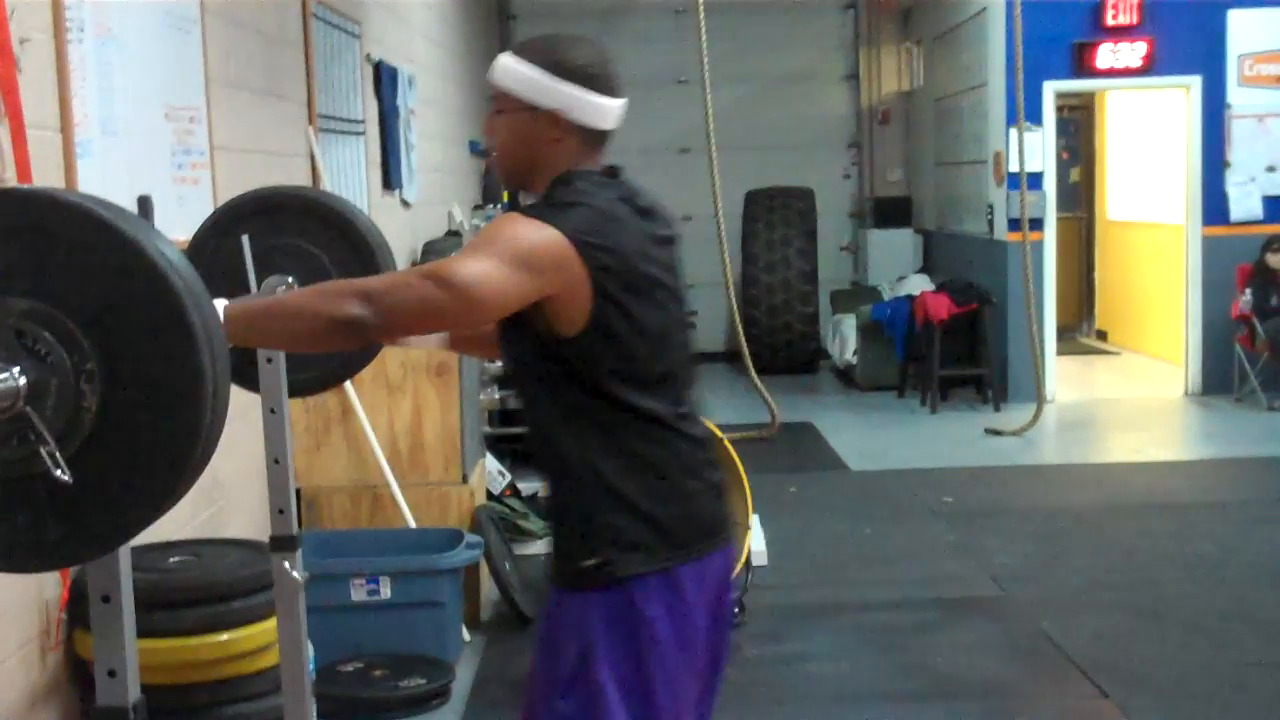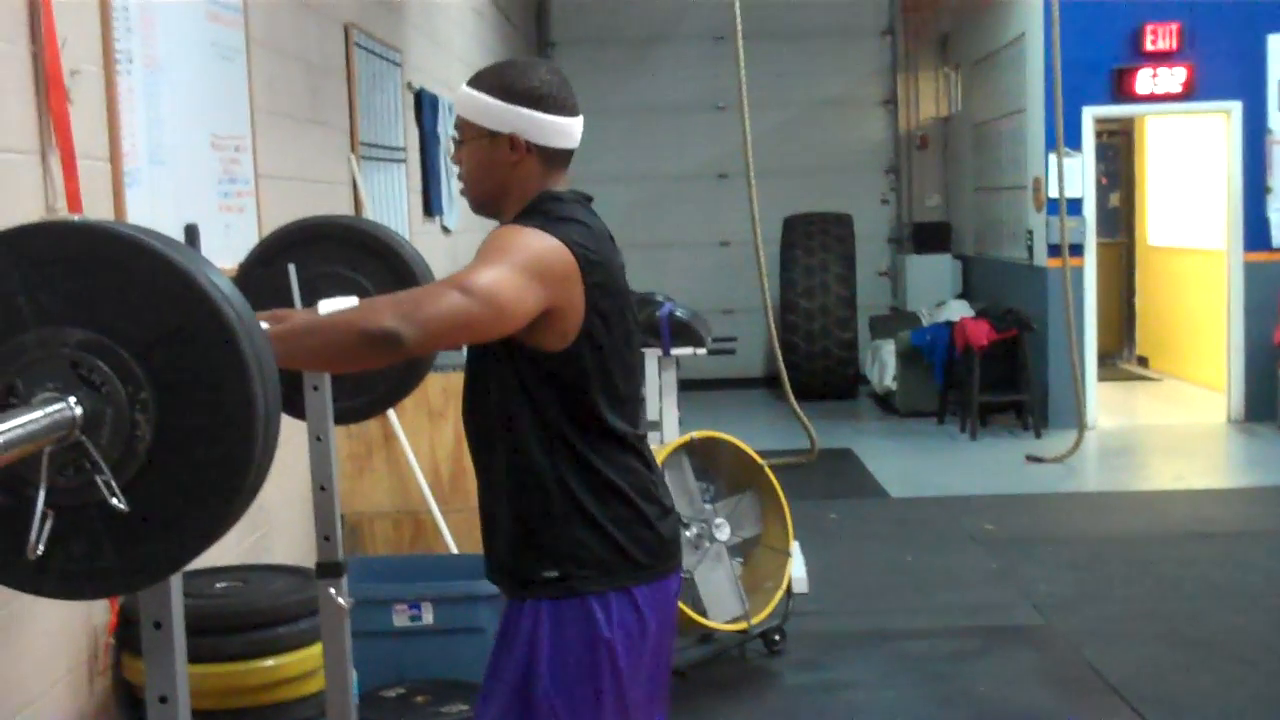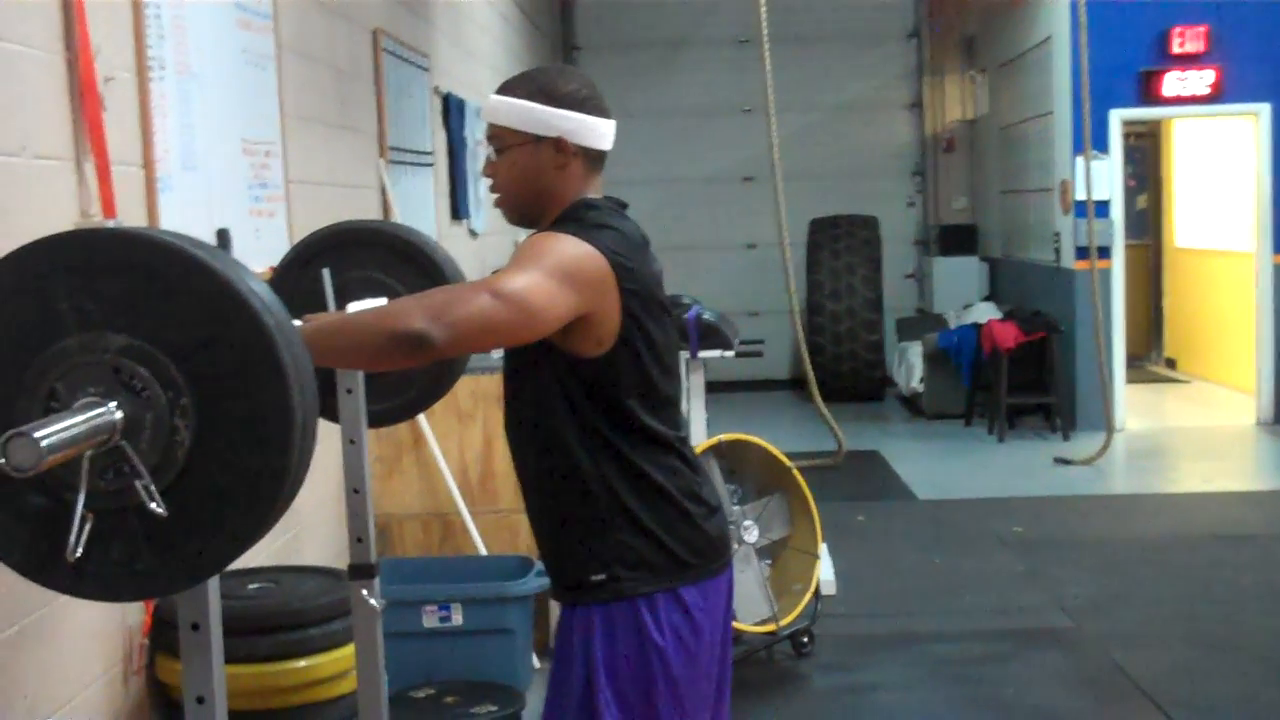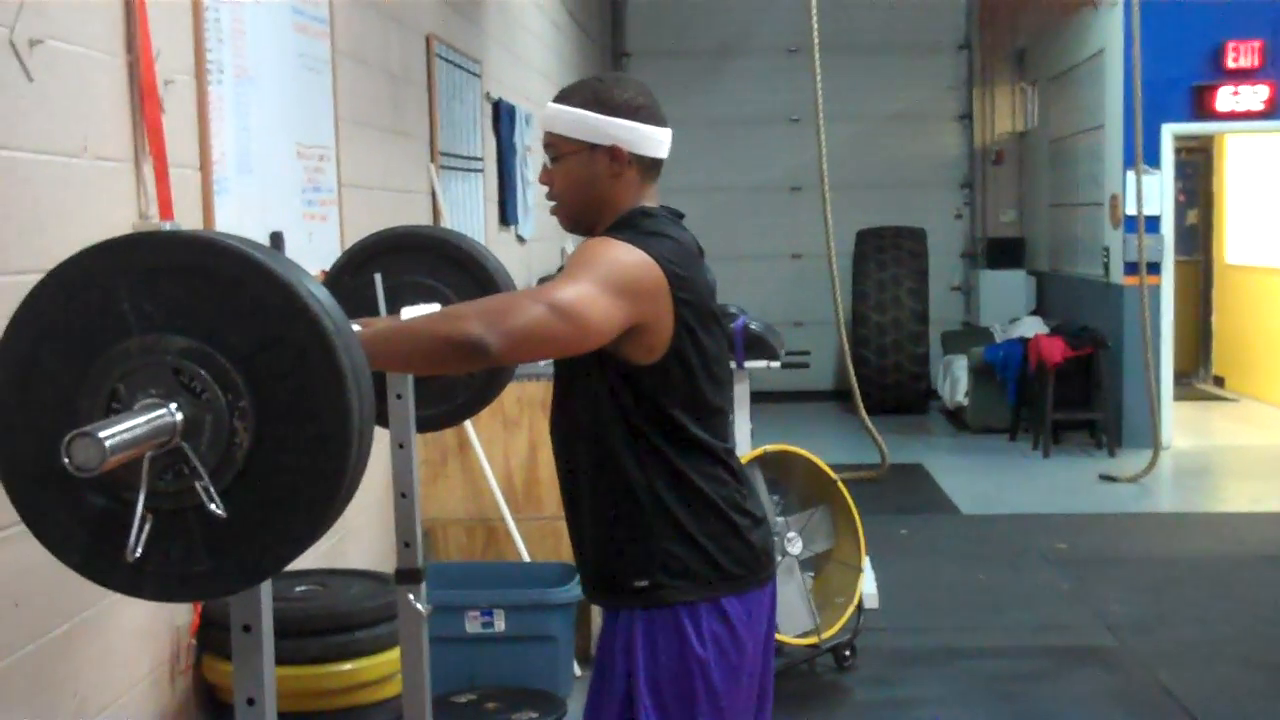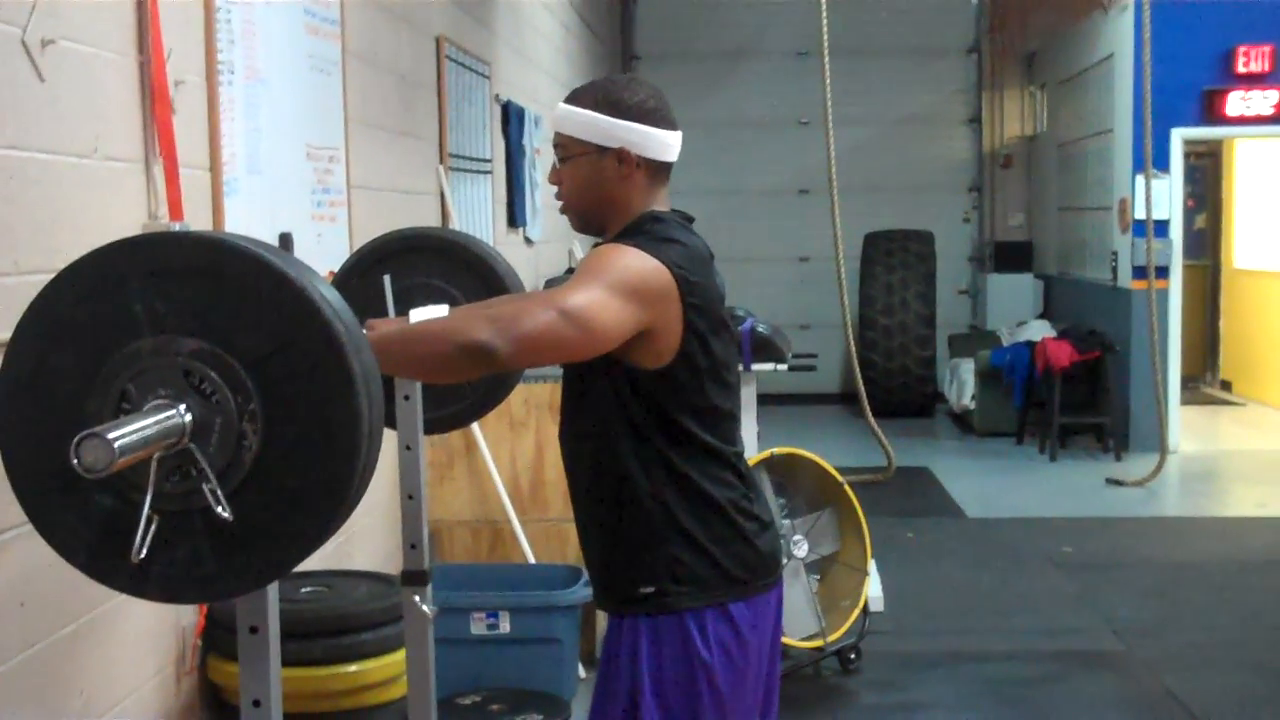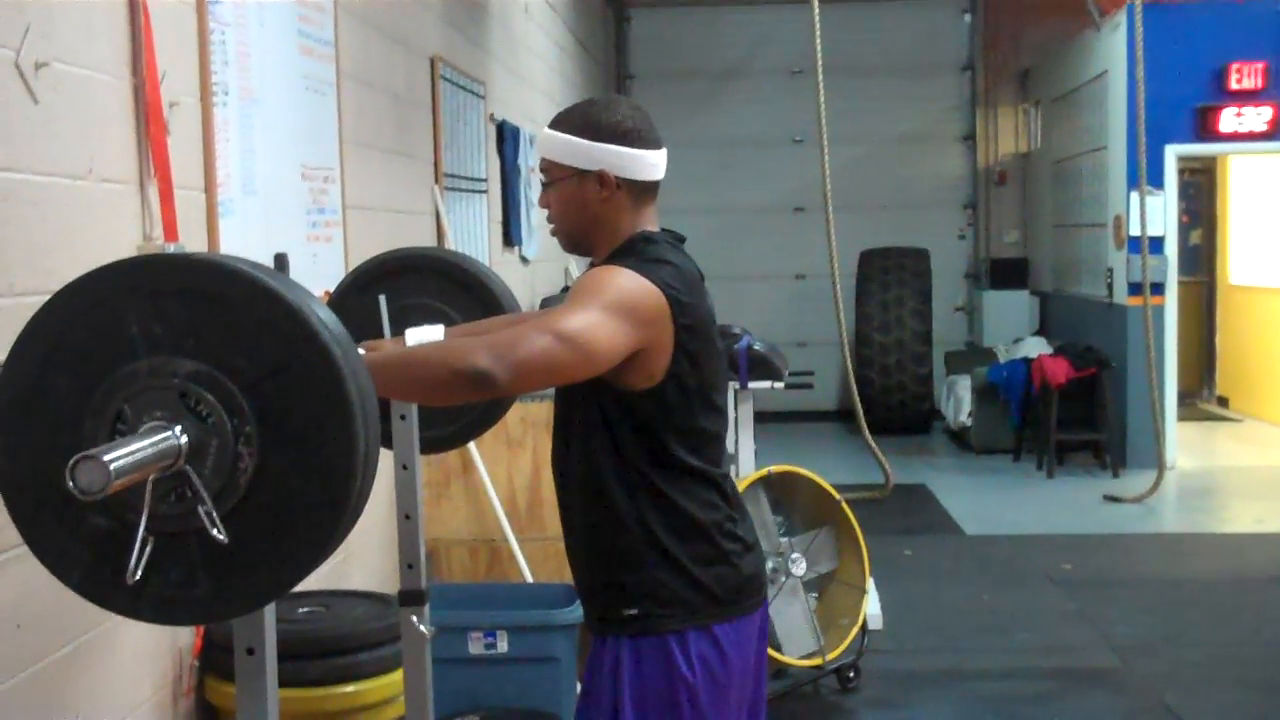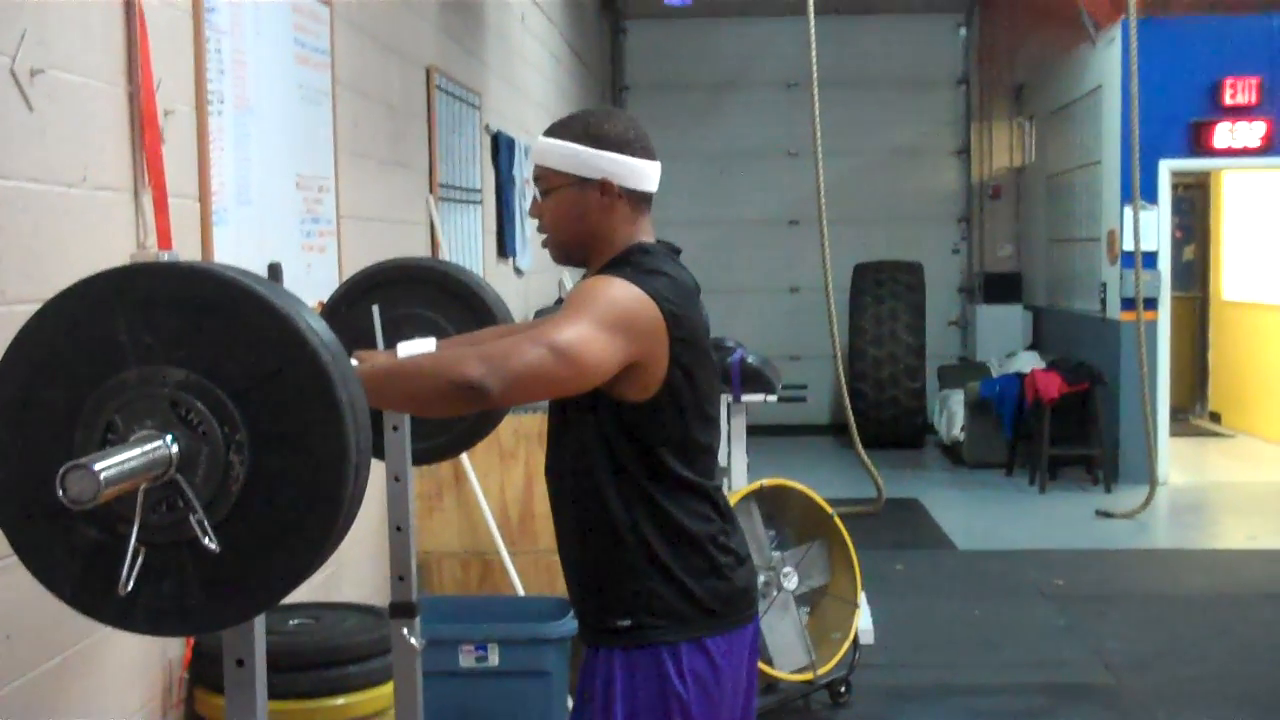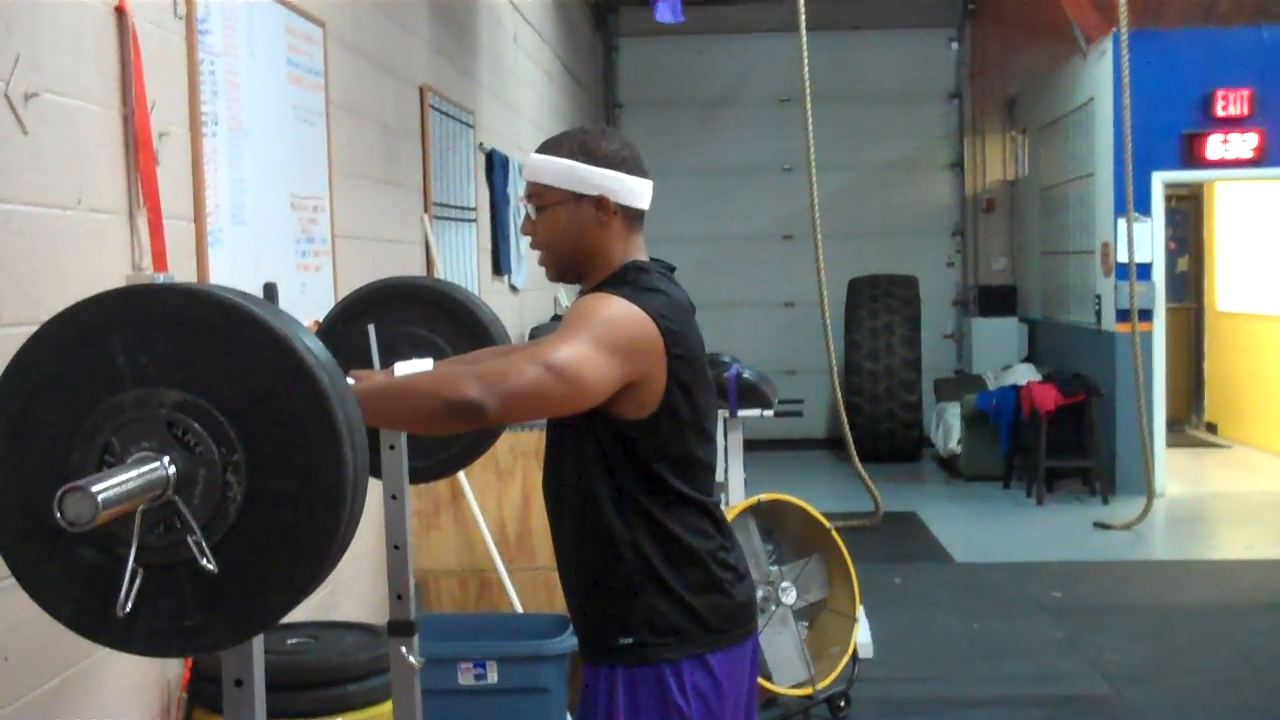
dt=0.5s
person 1, frame 1
left shoulder: (544, 241)
right shoulder: (624, 214)
left elbow: (365, 313)
right wrist: (429, 332)
left hip: (632, 550)
right hip: (663, 528)
person 1, frame 2
left shoulder: (538, 251)
right shoulder: (566, 237)
left elbow: (395, 331)
right elbow: (433, 311)
right wrist: (308, 323)
left hip: (585, 574)
right hip: (617, 555)
person 1, frame 3
left shoulder: (573, 258)
right shoulder: (601, 241)
left elbow: (426, 329)
right elbow: (466, 306)
right wrist: (325, 326)
left hip: (639, 574)
right hip: (666, 554)
person 1, frame 4
left shoulder: (628, 264)
right shoulder: (655, 249)
left elbow: (483, 337)
right elbow: (526, 312)
right wrist: (385, 329)
left hip: (683, 584)
right hip: (708, 565)
person 1, frame 5
left shoulder: (638, 271)
right shoulder: (665, 253)
left elbow: (491, 344)
right elbow: (541, 310)
right wrist: (405, 329)
left hip: (689, 590)
right hip: (720, 568)
person 1, frame 6
left shoulder: (631, 290)
right shoulder: (655, 272)
left elbow: (486, 368)
right elbow: (538, 327)
right wrist: (401, 351)
left hip: (672, 612)
right hip: (706, 588)
person 1, frame 7
left shoulder: (625, 301)
right shoulder: (649, 284)
left elbow: (479, 379)
right elbow: (530, 339)
right wrist: (391, 363)
left hip: (665, 624)
right hip: (697, 601)
person 1, frame 8
left shoulder: (623, 319)
right shoulder: (641, 302)
left elbow: (476, 398)
right elbow: (523, 360)
right wrist: (389, 381)
left hip: (666, 641)
right hip: (691, 620)
